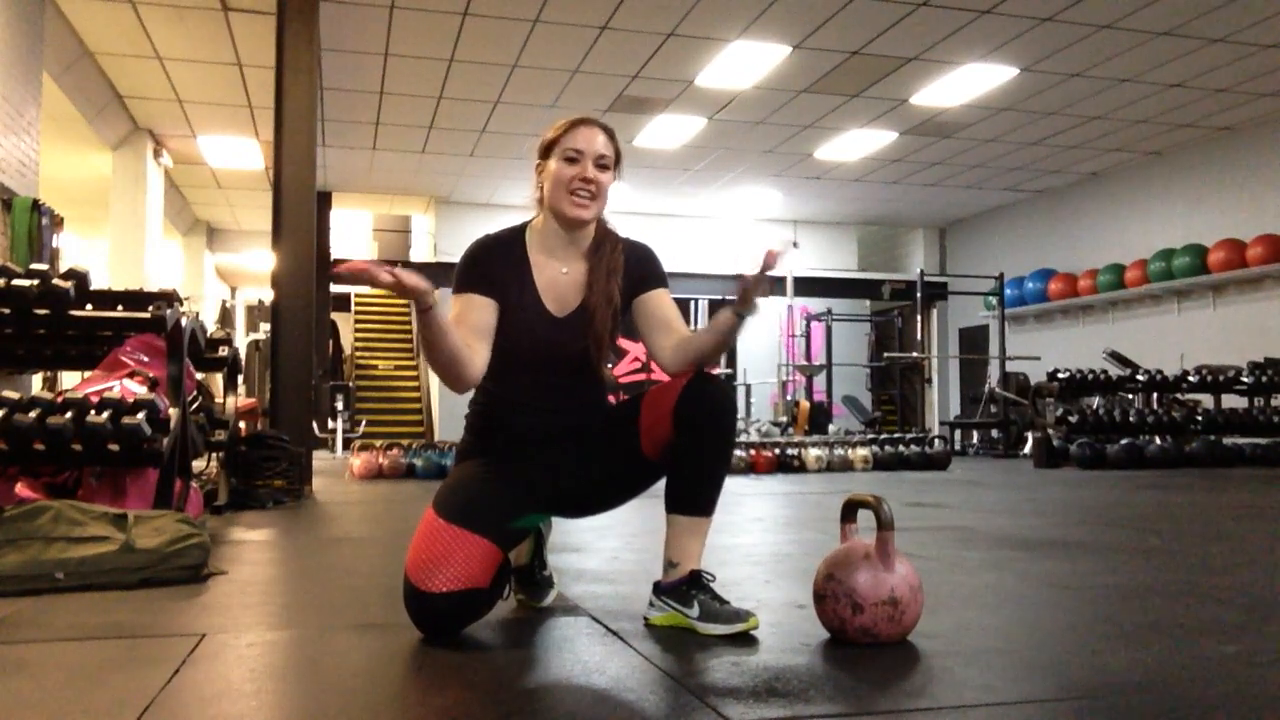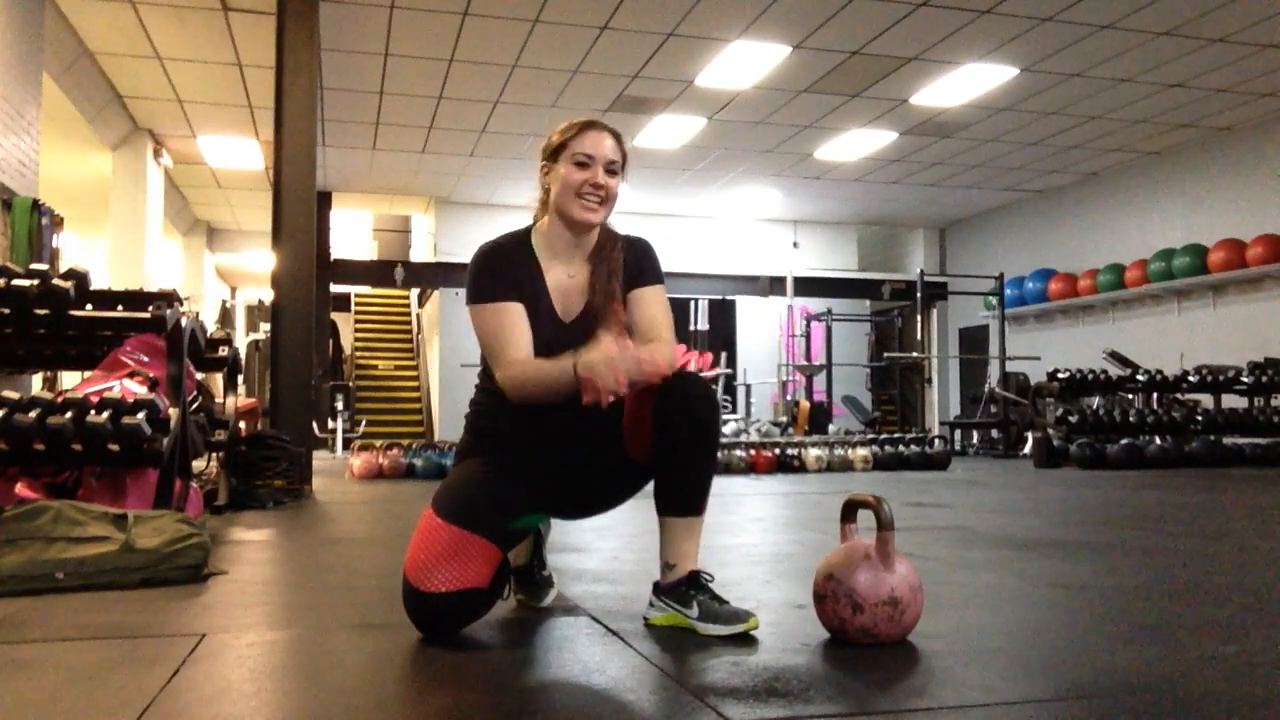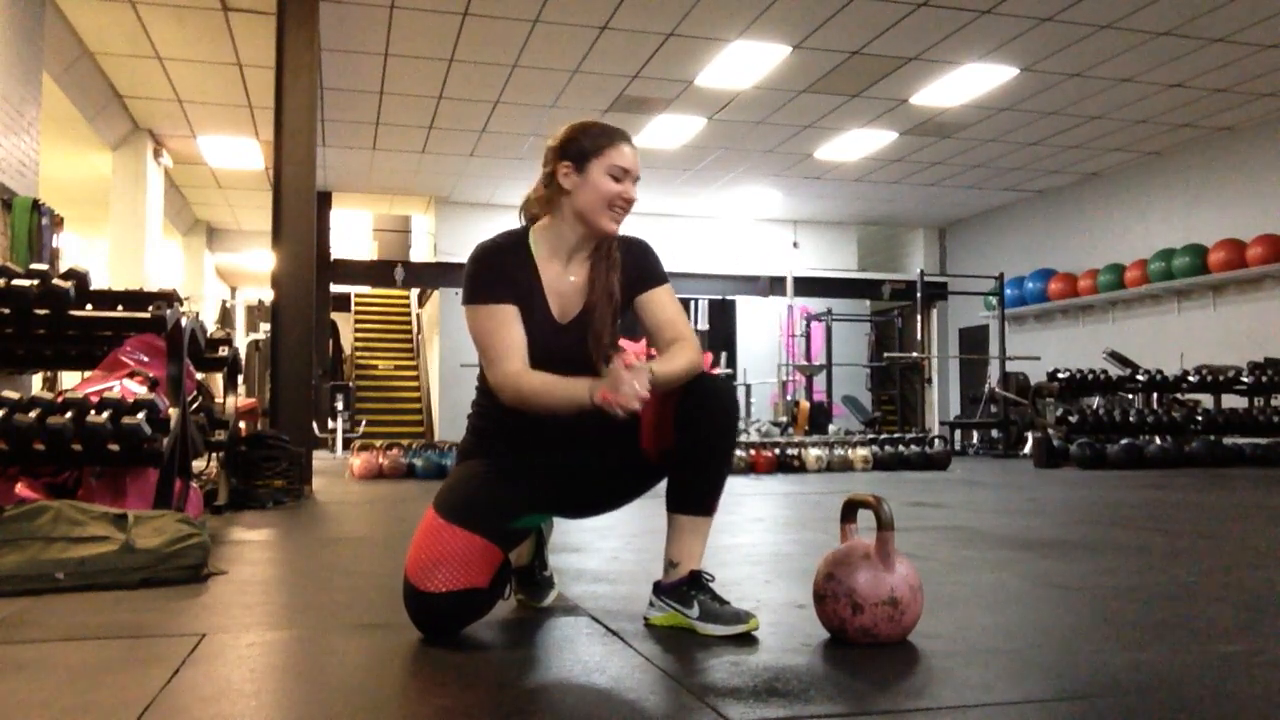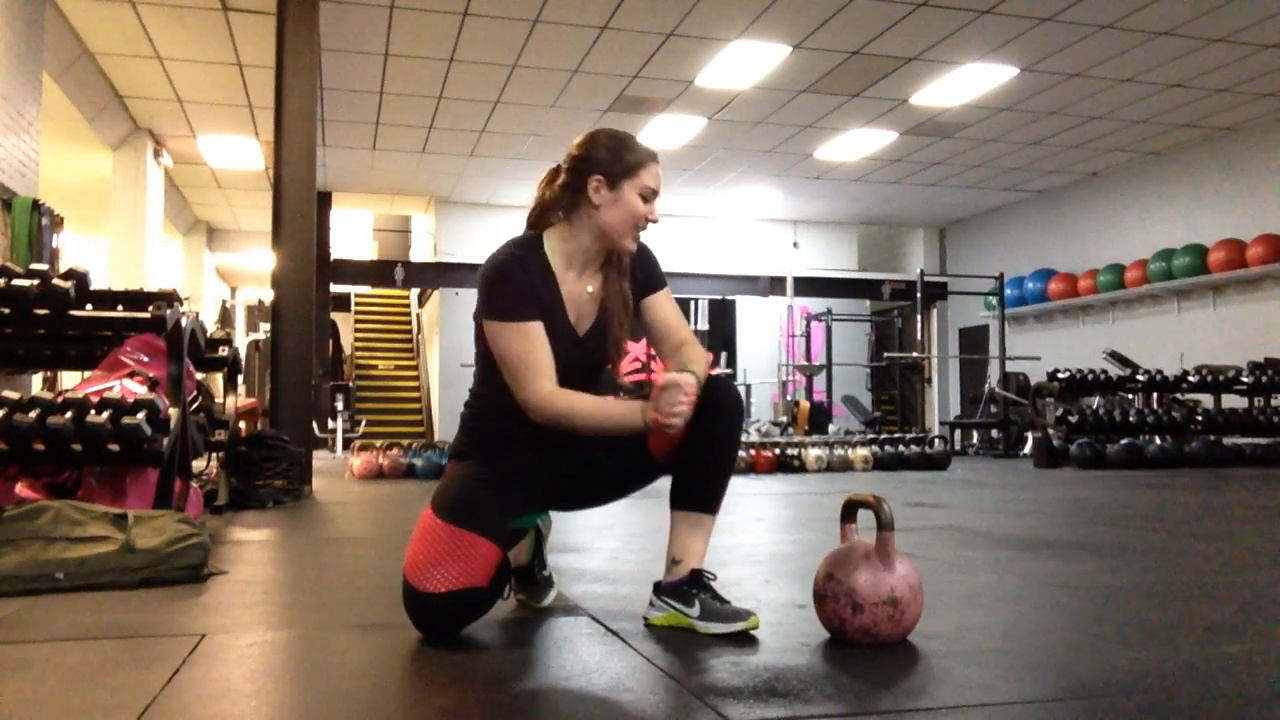
dt=0.3s
person 1, frame 1
left shoulder: (632, 261)
right shoulder: (491, 257)
left elbow: (675, 354)
right elbow: (463, 372)
left wrist: (738, 310)
right wrist: (424, 303)
left hip: (590, 449)
right hip: (502, 457)
left knee: (709, 399)
right knee: (436, 607)
left ankle: (678, 588)
right ankle: (522, 545)
person 1, frame 2
left shoulder: (633, 258)
right shoulder: (499, 260)
left elbow: (663, 351)
right elbow: (515, 376)
left wrist: (625, 365)
right wrist: (586, 365)
left hip: (592, 449)
right hip: (506, 455)
left knee: (690, 397)
right knee: (435, 607)
left ankle: (677, 590)
right ankle: (523, 543)
person 1, frame 3
left shoulder: (632, 258)
right shoulder: (497, 261)
left elbow: (685, 349)
right elbow: (510, 381)
left wrist: (643, 376)
right wrist: (601, 390)
left hip: (595, 449)
right hip: (508, 455)
left knee: (711, 397)
right knee: (436, 607)
left ankle: (679, 590)
right ankle: (523, 541)
person 1, frame 4
left shoulder: (634, 263)
right shoulder: (512, 270)
left elbow: (684, 346)
right elbow: (540, 398)
left wrist: (684, 382)
right wrist: (652, 412)
left hip: (584, 446)
right hip: (502, 455)
left knee: (716, 400)
right knee: (436, 607)
left ankle: (680, 589)
right ankle: (522, 542)
